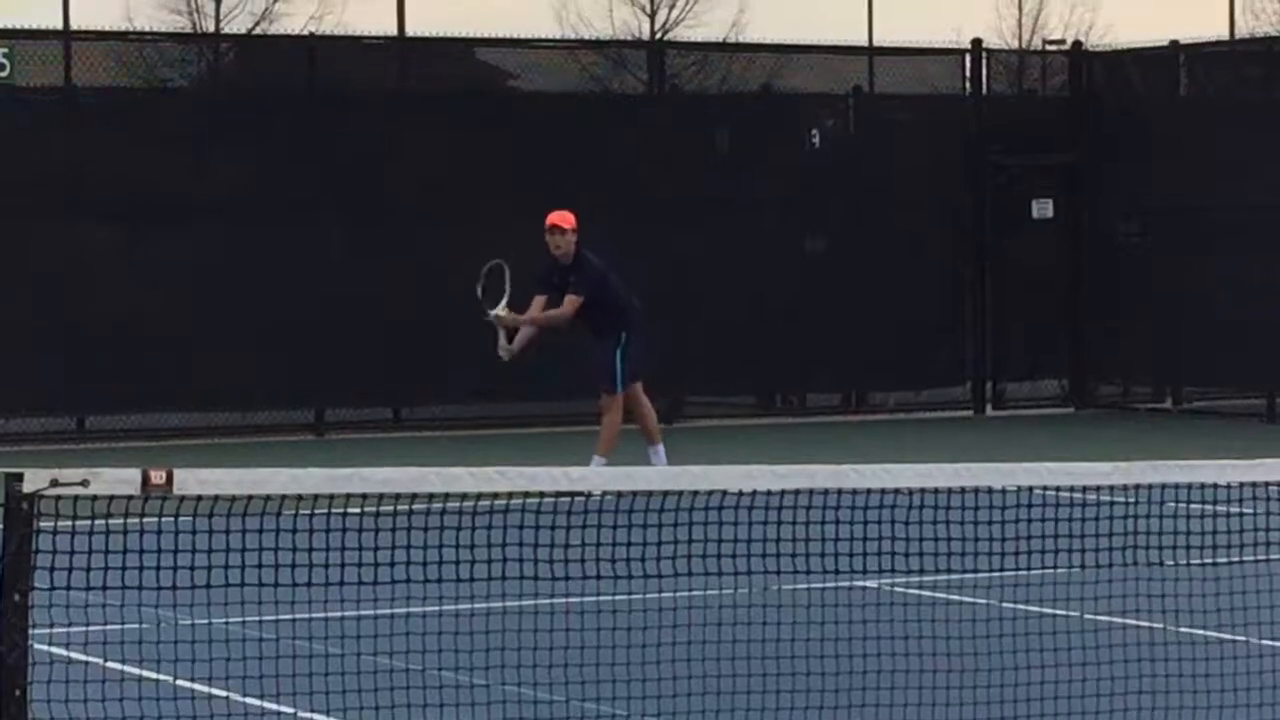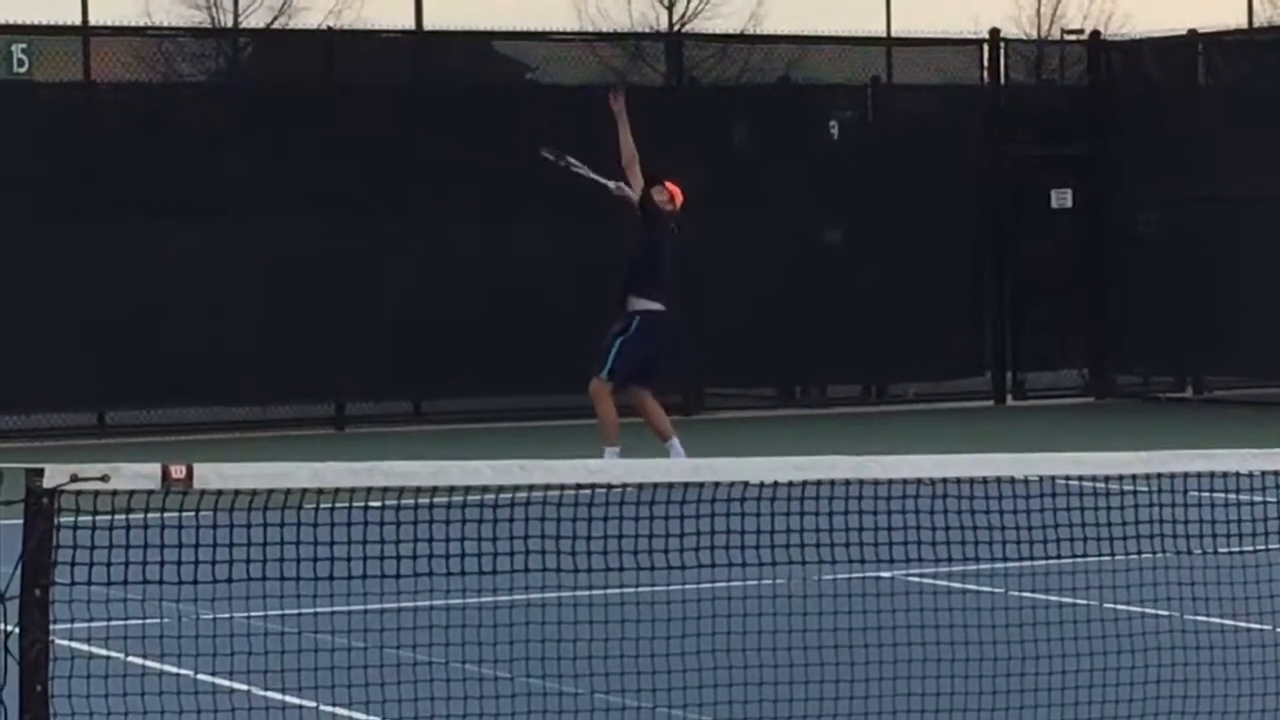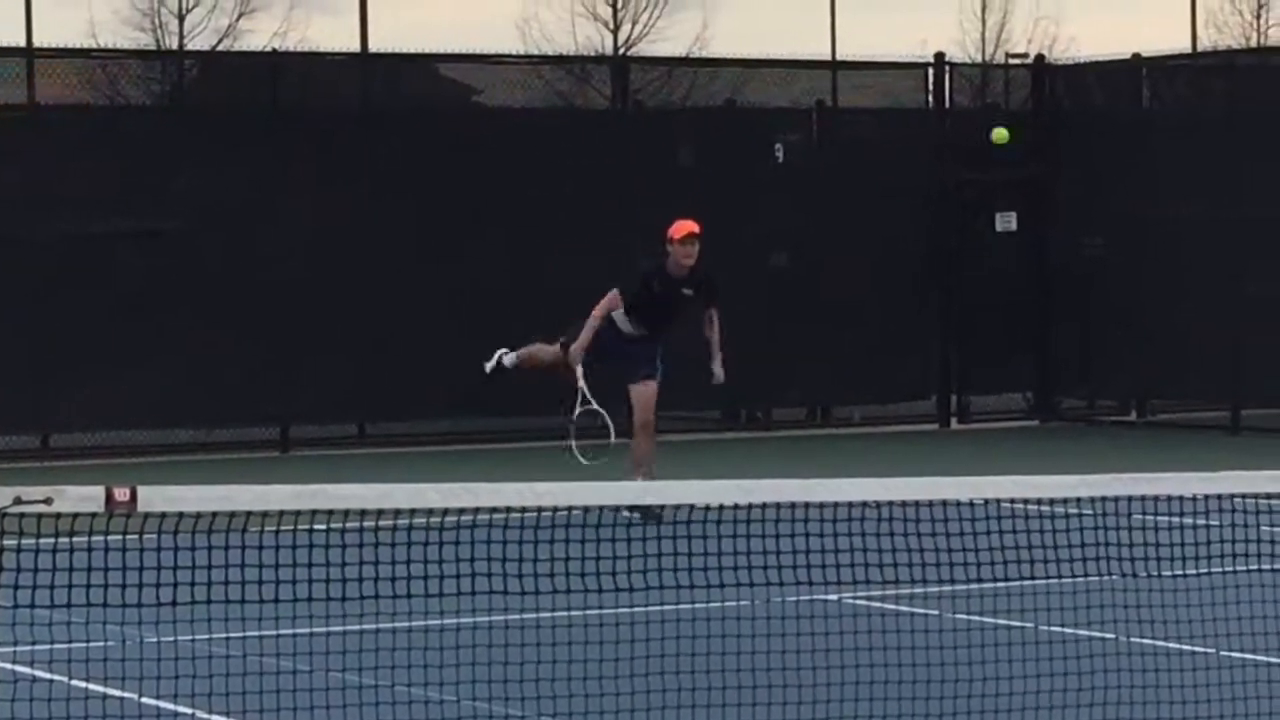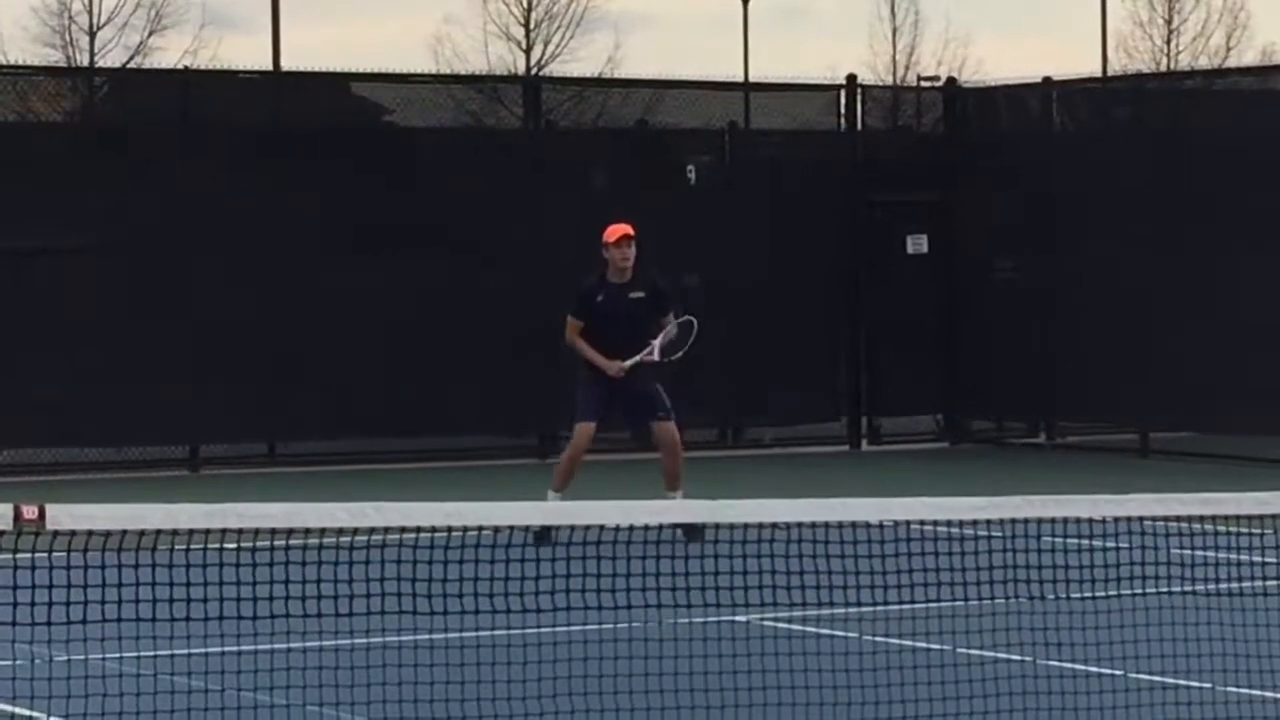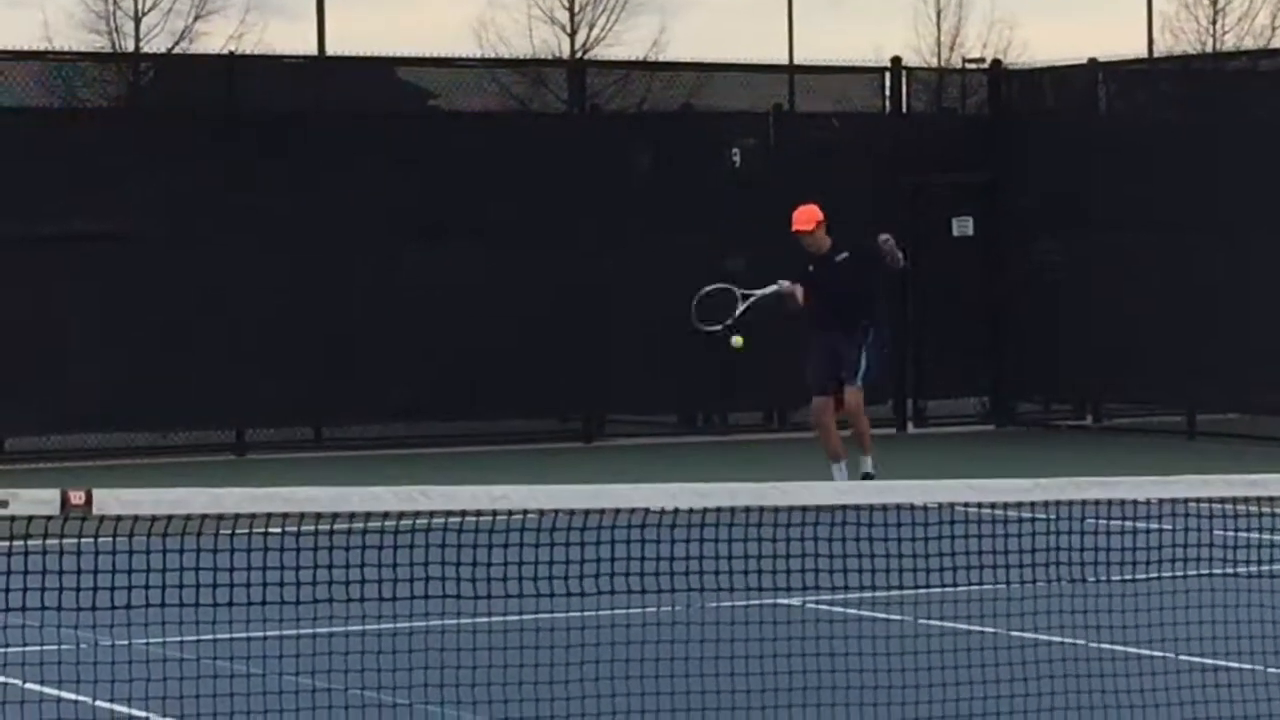
dt=1s
person 1, frame 1
left shoulder: (587, 266)
right shoulder: (552, 271)
left elbow: (565, 313)
right elbow: (535, 313)
left wrist: (517, 320)
right wrist: (514, 346)
left hip: (623, 328)
right hip: (608, 330)
left knee: (611, 400)
right knee: (634, 393)
left ankle: (596, 469)
right ankle: (659, 462)
person 1, frame 2
left shoulder: (656, 221)
right shoulder: (659, 227)
left elbow: (630, 167)
left wrist: (621, 117)
right wrist: (628, 194)
left hip: (642, 319)
right hip: (650, 319)
left knee: (600, 388)
right knee: (638, 394)
left ankle: (611, 462)
right ankle: (679, 458)
person 1, frame 3
left shoulder: (702, 281)
right shoulder: (650, 275)
left elbow: (711, 317)
right elbow: (605, 305)
left wrist: (716, 358)
right wrist: (581, 342)
left hip: (645, 342)
right hip: (614, 327)
left knee: (645, 418)
right knee: (554, 356)
right ankle: (507, 358)
person 1, frame 4
left shoulder: (649, 288)
right shoulder: (590, 291)
left elbow: (669, 327)
right elbow: (571, 336)
right wrist: (602, 362)
left hip: (638, 374)
right hip: (597, 376)
left knee: (671, 441)
right knee: (580, 443)
person 1, frame 5
left shoulder: (855, 250)
right shoulder: (807, 268)
left elbow: (897, 263)
right elbow: (800, 301)
left wrist: (891, 248)
right wrist: (791, 291)
left hip: (857, 337)
right hip: (824, 342)
left knee: (852, 404)
right knee: (820, 414)
left ankle: (866, 471)
right ankle: (840, 481)
